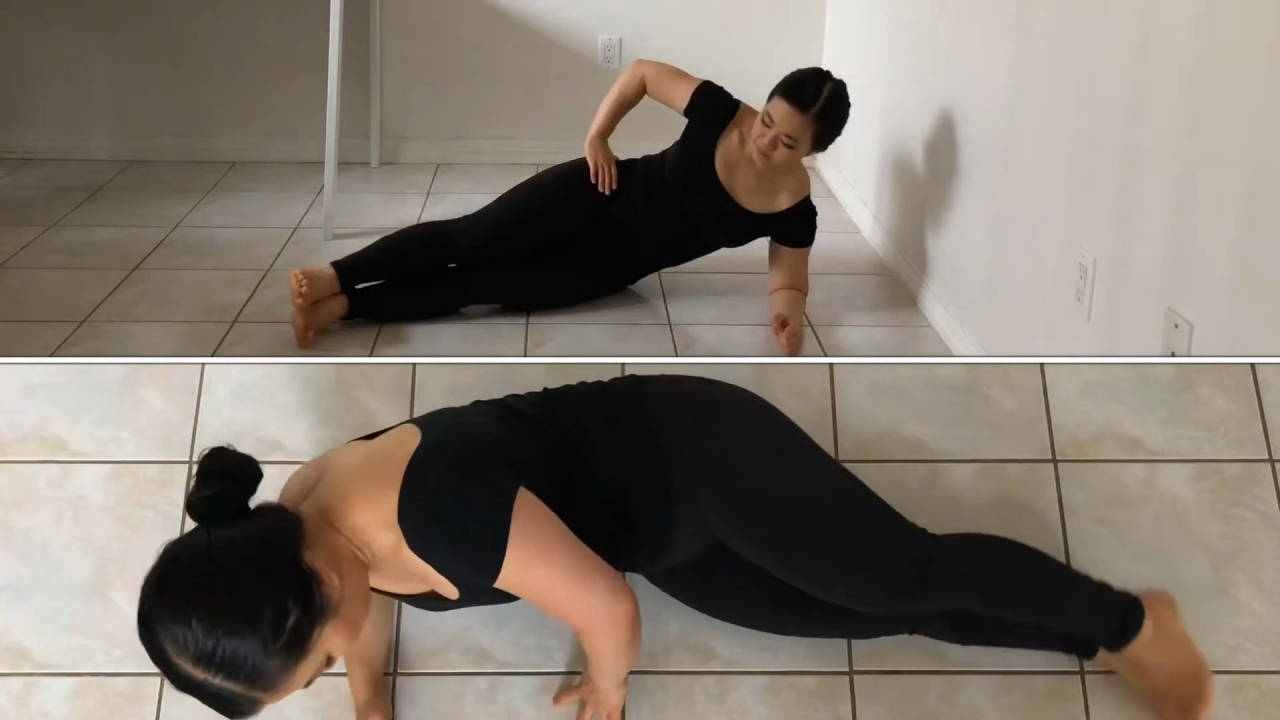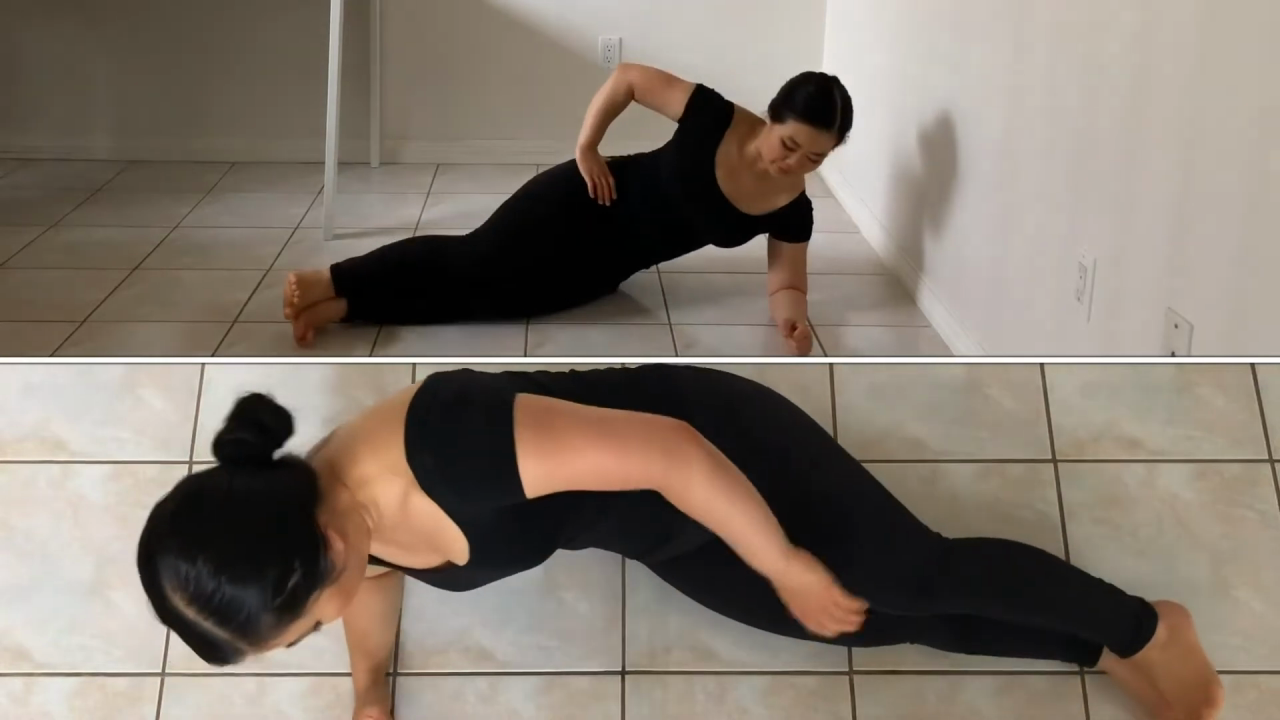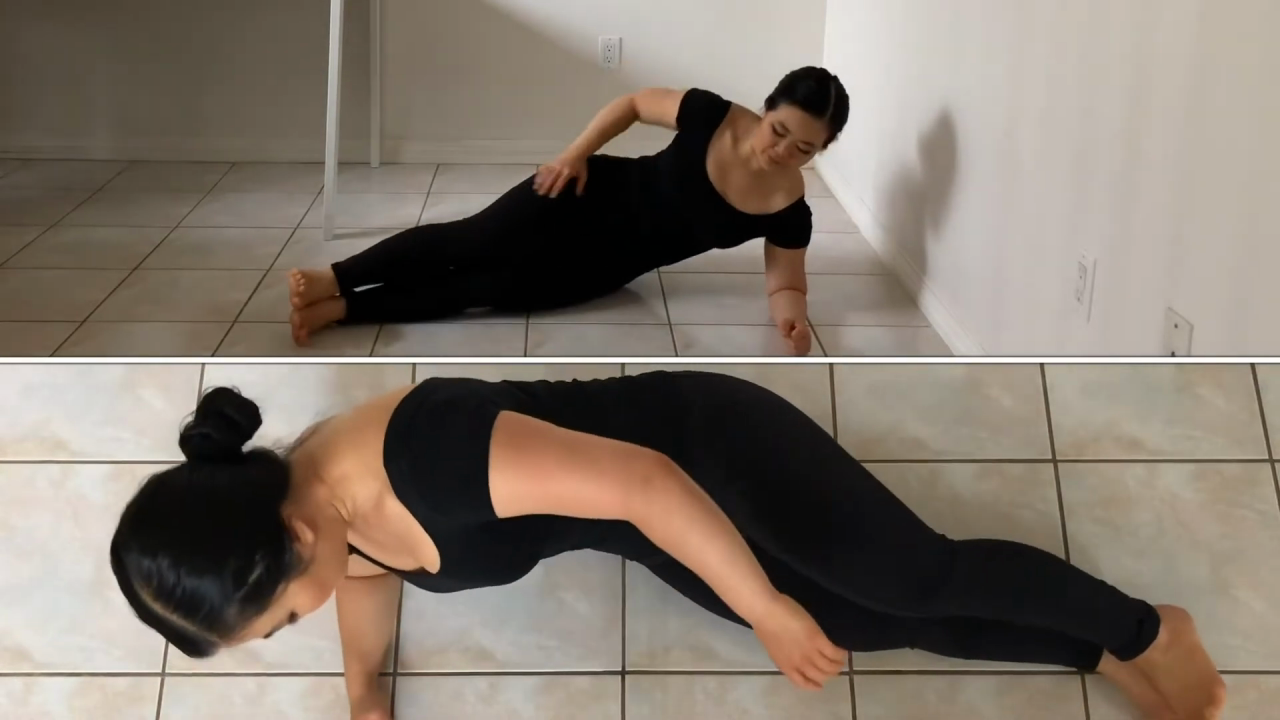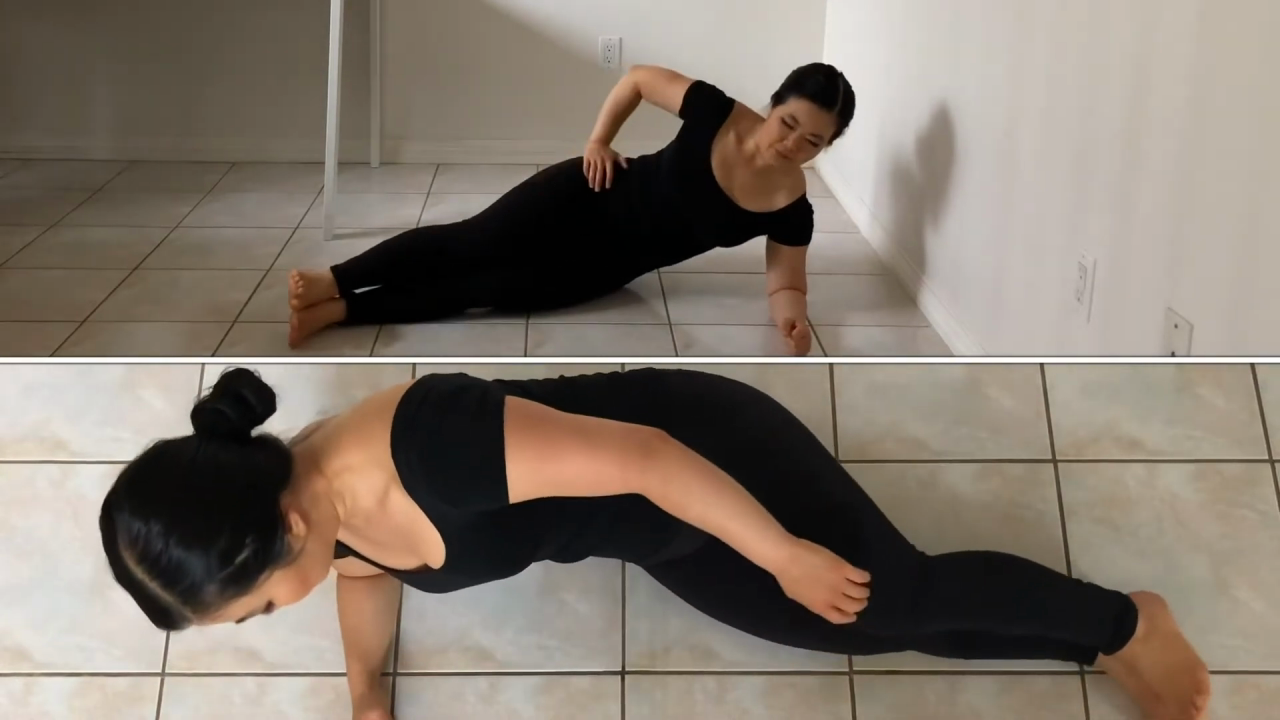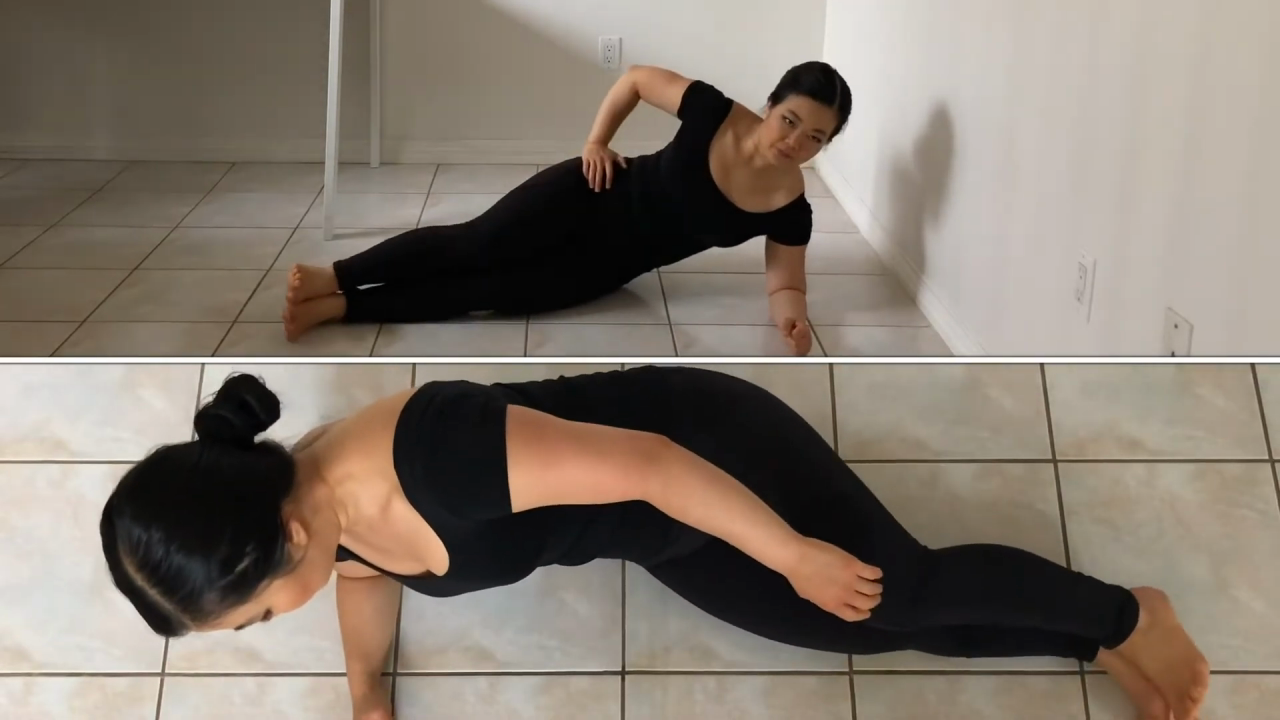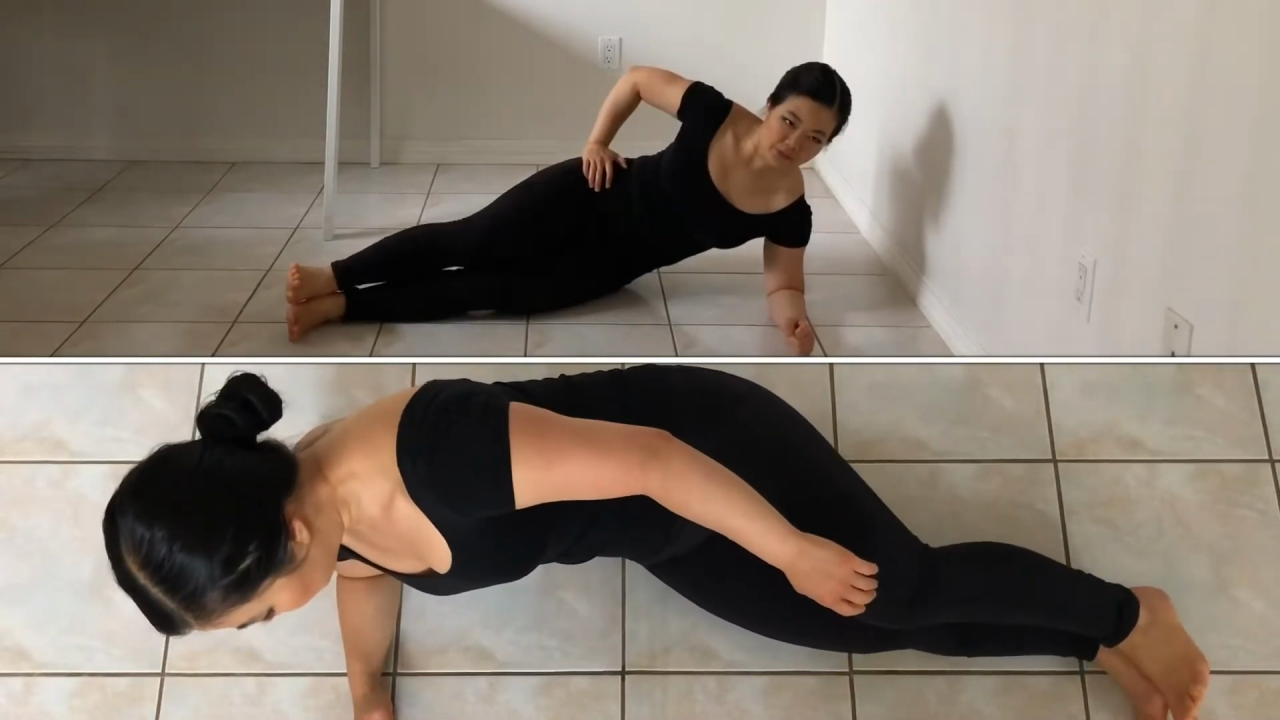
dt=0.7s
person 1, frame 1
left shoulder: (432, 502)
right shoulder: (291, 530)
left elbow: (608, 608)
left hip: (694, 451)
right hip: (658, 539)
left knee: (903, 573)
right knee: (866, 612)
left ankle: (1129, 624)
right ankle: (1082, 631)
person 1, frame 2
left shoulder: (438, 446)
right shoulder: (307, 508)
left elbow: (670, 448)
right elbow: (378, 575)
left wrist: (787, 569)
left hip: (710, 441)
right hip: (662, 538)
left knee: (915, 577)
right knee: (874, 621)
left ankle: (1142, 627)
person 1, frame 3
left shoulder: (417, 452)
right shoulder: (308, 503)
left elbow: (642, 481)
left wrist: (766, 607)
left hip: (704, 443)
right hip: (660, 538)
left knee: (916, 575)
right knee: (870, 626)
person 1, frame 4
left shoulder: (423, 444)
right shoulder: (319, 512)
left elbow: (647, 455)
left wrist: (785, 554)
left hip: (700, 448)
right hip: (656, 543)
left knee: (897, 597)
right knee: (863, 631)
left ankle: (1123, 623)
person 1, frame 5
left shoulder: (430, 455)
right shoulder: (320, 512)
left elbow: (650, 463)
left wrist: (797, 555)
left hip: (705, 447)
right hip: (661, 542)
left knee: (907, 588)
right knee: (876, 628)
left ankle: (1127, 615)
person 1, frame 6
left shoulder: (431, 453)
right shoulder: (306, 503)
left elbow: (652, 457)
right elbow: (368, 571)
left wrist: (793, 550)
left hip: (703, 443)
right hip: (662, 540)
left knee: (905, 586)
right knee: (867, 626)
left ankle: (1126, 615)
person 2, frame 1
left shoulder: (794, 209)
right shoulder: (718, 110)
left elbow: (788, 281)
right elbow: (642, 73)
left wrist: (788, 316)
right wrist: (596, 138)
left hip: (615, 264)
right hip: (597, 196)
left knee: (486, 285)
right knee: (473, 239)
left ankle: (344, 305)
right ankle: (333, 278)
person 2, frame 2
left shoulder: (791, 209)
right shoulder: (714, 118)
left elbow: (786, 282)
right elbow: (626, 78)
left wrist: (794, 320)
right wrist: (585, 150)
left hip: (606, 266)
right hip: (586, 201)
left knee: (490, 296)
right knee: (476, 259)
left ankle: (340, 308)
right ankle: (329, 281)
person 2, frame 3
left shoulder: (789, 209)
right shoulder: (712, 116)
left elbow: (786, 283)
right elbow: (633, 105)
left wrist: (794, 320)
right wrist: (576, 153)
left hip: (610, 265)
right hip: (590, 196)
left knee: (485, 287)
right knee: (472, 242)
left ankle: (342, 309)
right ankle: (333, 280)
person 2, frame 4
left shoulder: (790, 207)
right shoulder: (715, 112)
left elbow: (785, 282)
right elbow: (637, 79)
left wrist: (793, 320)
right wrist: (597, 142)
left hip: (612, 262)
right hip: (593, 196)
left knee: (489, 287)
right knee: (472, 243)
left ankle: (340, 310)
right ankle: (333, 281)
person 2, frame 5
left shoulder: (789, 209)
right shoulder: (714, 111)
left elbow: (784, 282)
right elbow: (636, 79)
left wrist: (795, 321)
right wrist: (596, 142)
left hip: (613, 263)
right hip: (594, 196)
left knee: (492, 291)
right knee: (475, 245)
left ankle: (341, 305)
right ankle: (332, 276)
person 2, frame 6
left shoulder: (789, 209)
right shoulder: (713, 113)
left elbow: (783, 284)
right elbow: (637, 79)
left wrist: (795, 320)
right wrist: (597, 142)
left hip: (615, 260)
right hip: (594, 196)
left knee: (488, 291)
right knee: (472, 242)
left ankle: (340, 306)
right ankle: (333, 276)
